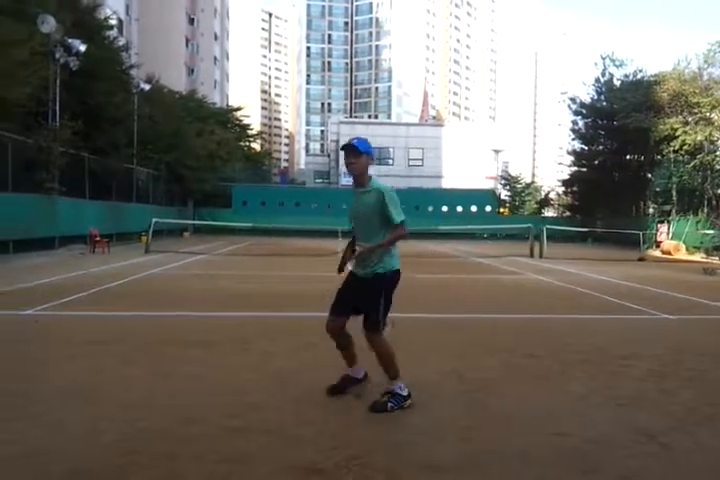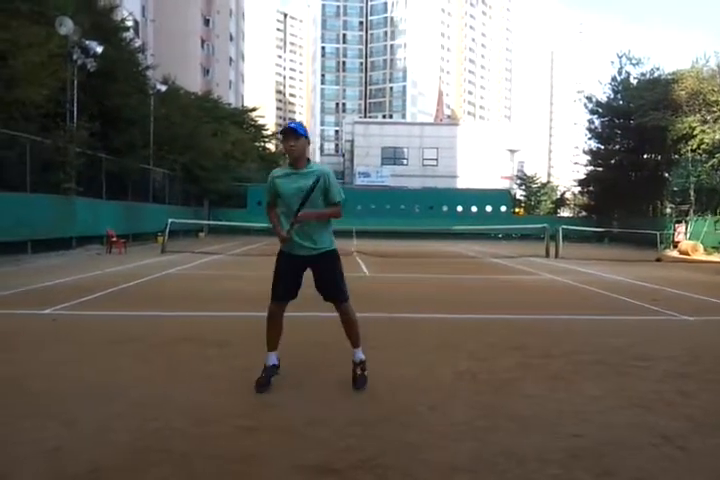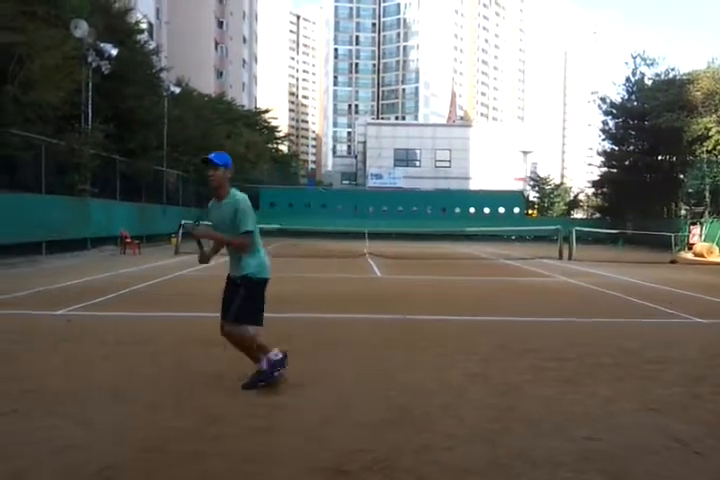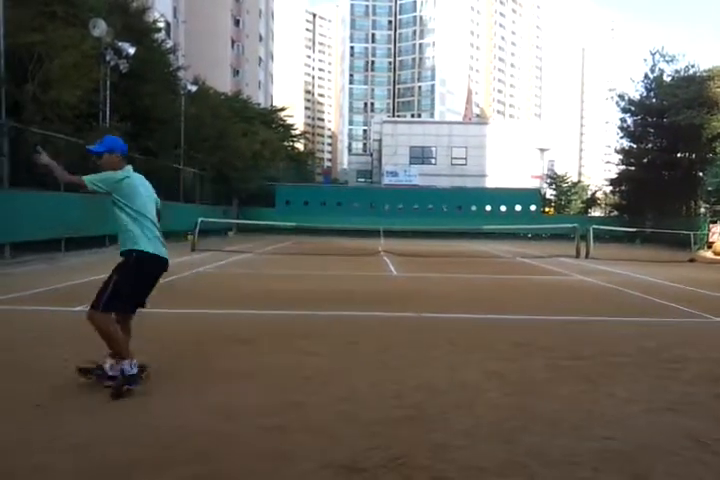
dt=0.5s
person 1, frame 1
left shoulder: (383, 191)
right shoulder: (353, 193)
left elbow: (401, 231)
left wrist: (370, 249)
right wrist: (353, 245)
left hip: (382, 272)
right hip: (360, 271)
left knee: (373, 333)
right knee: (333, 325)
left ankle: (399, 391)
right ankle: (355, 372)
person 1, frame 2
left shoulder: (324, 174)
right shoulder: (276, 177)
left elbow: (338, 210)
right elbow: (271, 208)
left wrist: (315, 214)
right wrist: (278, 230)
left hip: (323, 250)
right hip: (291, 251)
left knee: (343, 305)
right knee: (276, 307)
left ankle: (358, 359)
right ankle: (272, 363)
person 1, frame 3
left shoulder: (240, 201)
right shoulder: (213, 205)
left elbow: (244, 243)
left wrist: (211, 234)
right wrist: (210, 252)
left hip: (253, 272)
right hip: (237, 273)
left knee: (232, 328)
right knee: (228, 330)
left ankle: (274, 356)
right ankle: (266, 367)
person 1, frame 4
left shoulder: (116, 179)
right shoulder: (142, 182)
left elbow: (70, 180)
right elbow: (156, 216)
left wrist: (49, 163)
left hip: (141, 256)
right hip: (158, 257)
left knee: (97, 313)
right knee: (121, 311)
left ankle: (129, 369)
right ankle: (114, 367)
